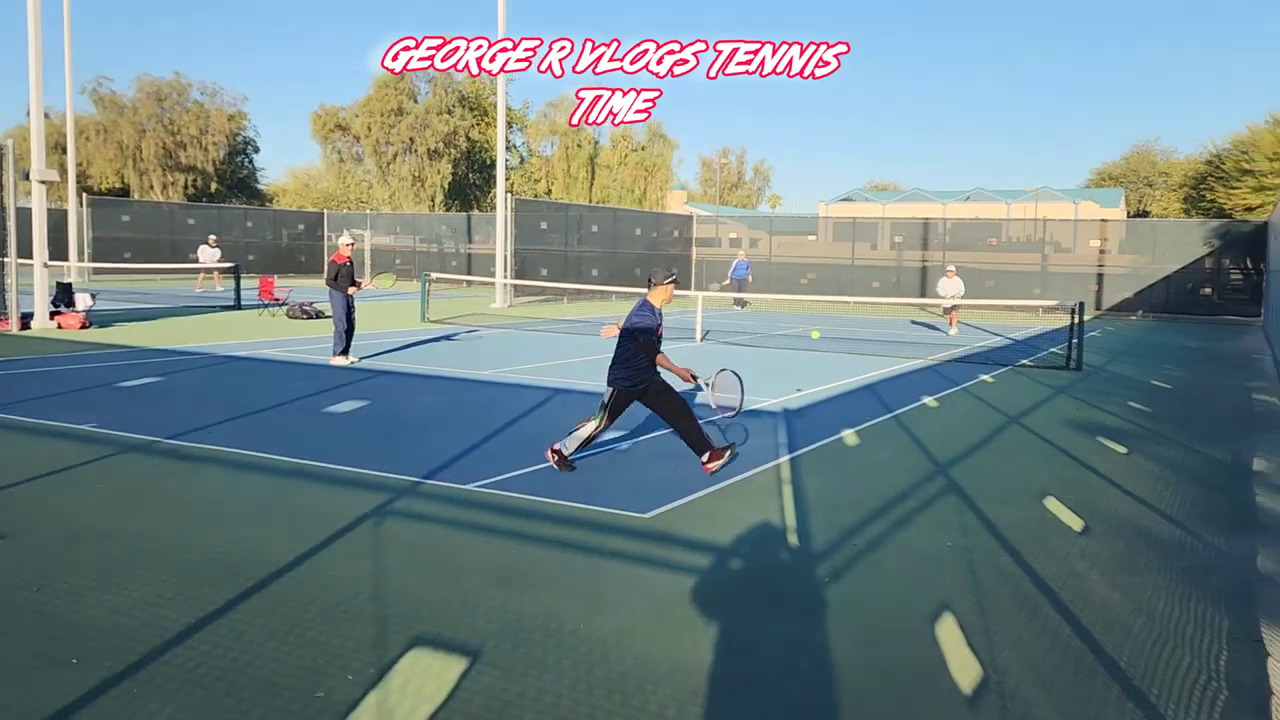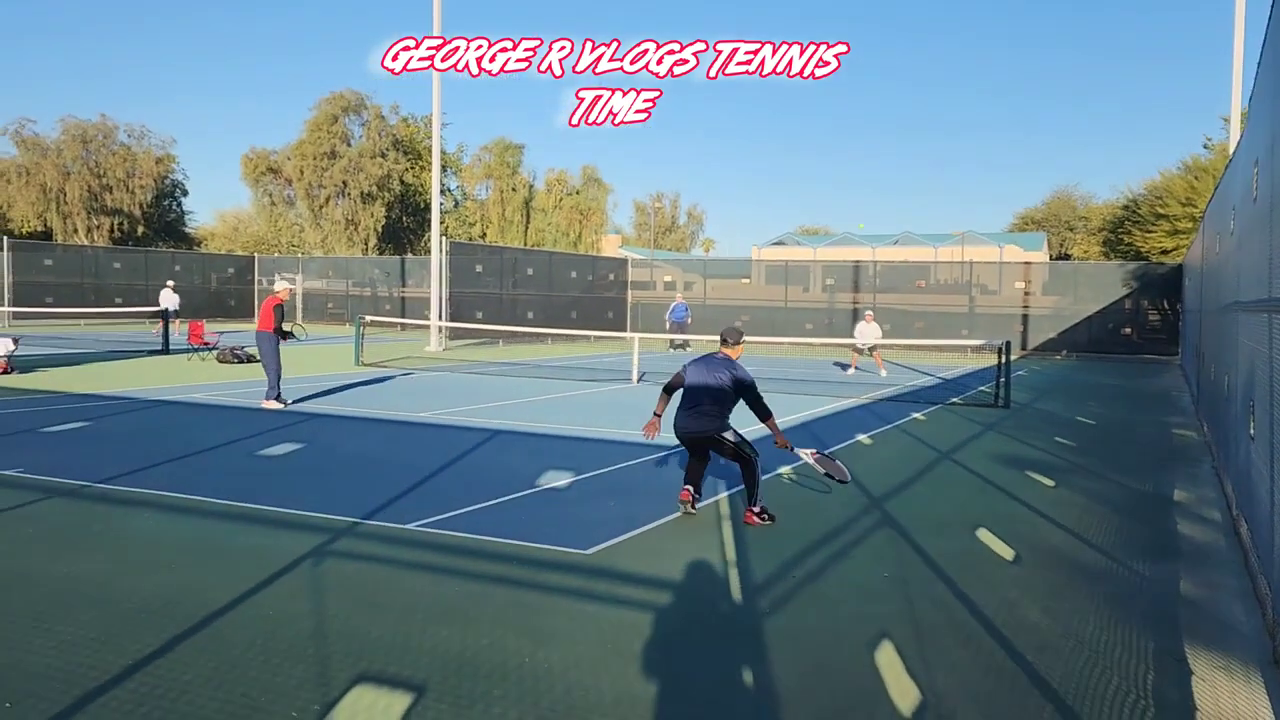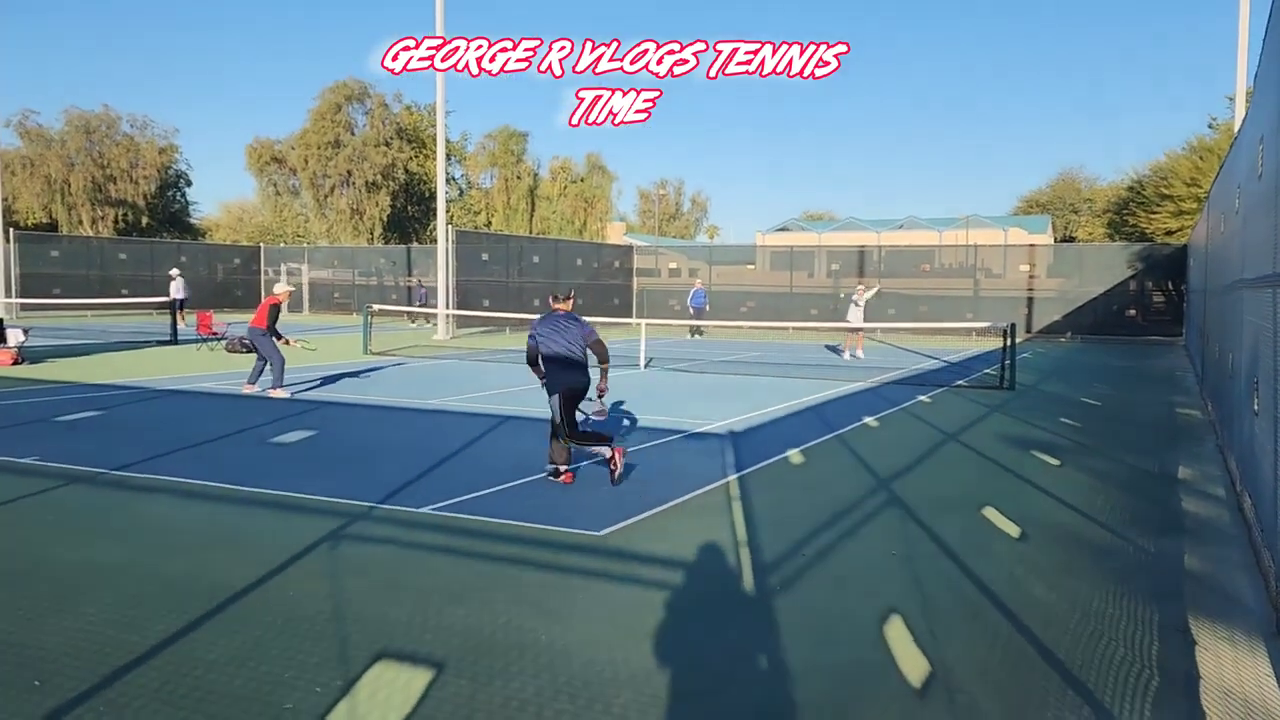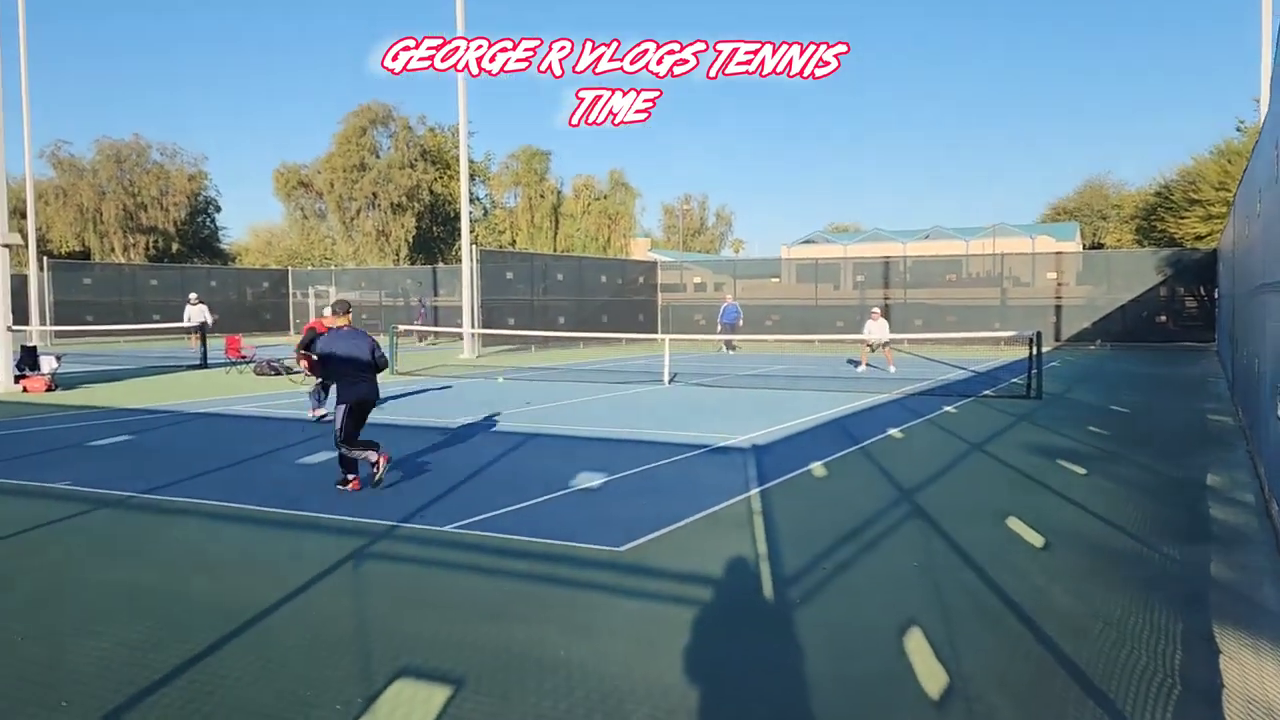
dt=0.7s
person 1, frame 1
left shoulder: (652, 310)
right shoulder: (645, 315)
right elbow: (651, 354)
left wrist: (620, 329)
right wrist: (677, 371)
left hip: (647, 377)
right hip: (624, 382)
left knee: (678, 408)
right knee: (600, 422)
left ankle: (708, 456)
right ankle: (559, 452)
person 1, frame 2
left shoulder: (695, 363)
right shoulder: (739, 373)
left elbow: (668, 389)
right elbow: (759, 407)
left wrist: (656, 417)
right wrist: (778, 434)
left hip: (682, 428)
right hip: (713, 428)
left knee: (698, 457)
right knee: (749, 459)
left ankle: (688, 492)
right ankle: (754, 510)
person 1, frame 3
left shoulder: (539, 324)
right shoulder: (581, 324)
left elbow: (531, 359)
right elbow: (602, 352)
left wrist: (542, 377)
right wrist: (603, 380)
left hip: (559, 385)
right hip: (582, 382)
left knee: (567, 433)
right knee: (558, 423)
left ankle: (610, 452)
right ankle: (562, 469)
person 1, frame 4
left shoulder: (325, 340)
right shoulder: (366, 337)
left elbow: (321, 372)
right elbow: (382, 363)
left hip: (349, 395)
right hip: (370, 394)
left knee: (343, 441)
right knee: (348, 437)
left ankle: (376, 456)
right ankle: (351, 478)
